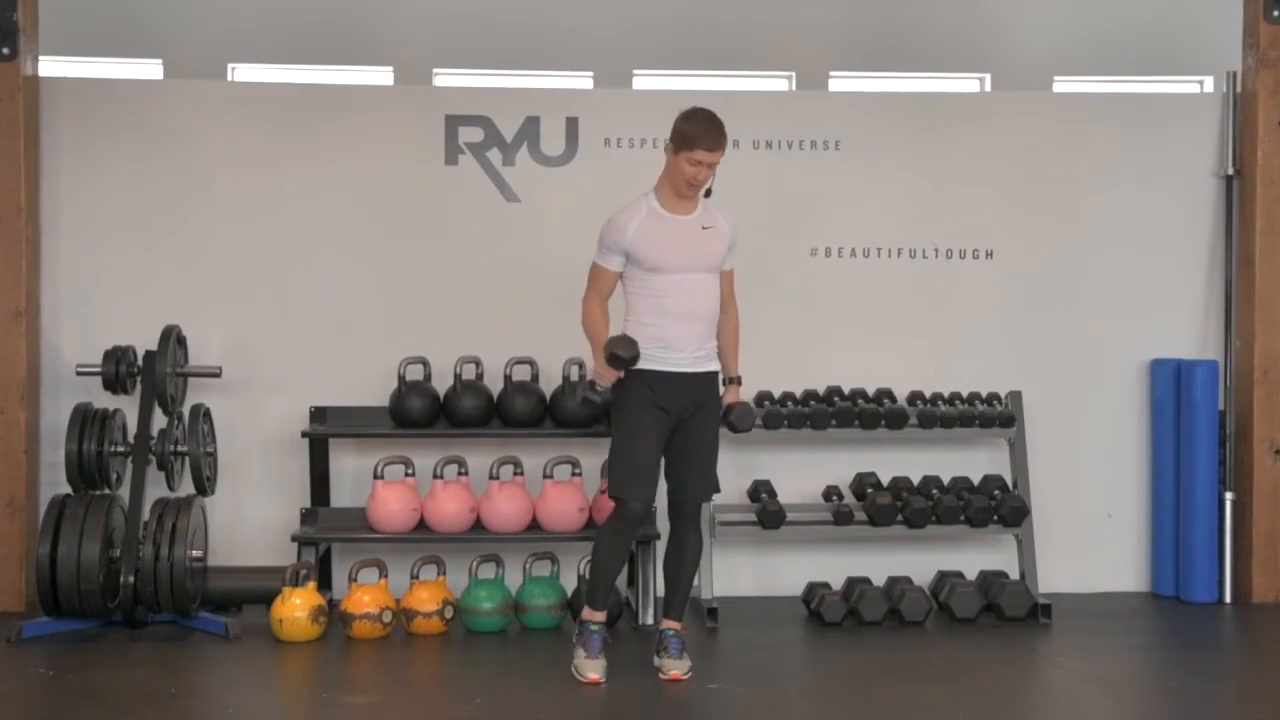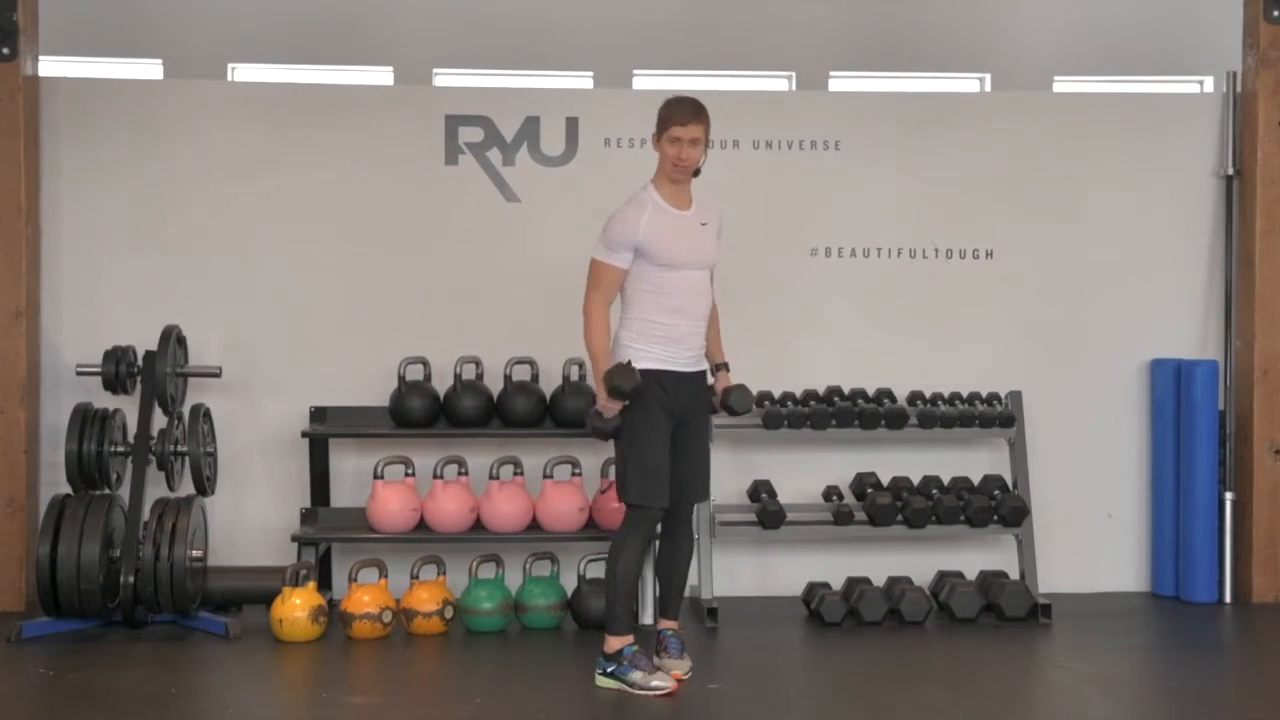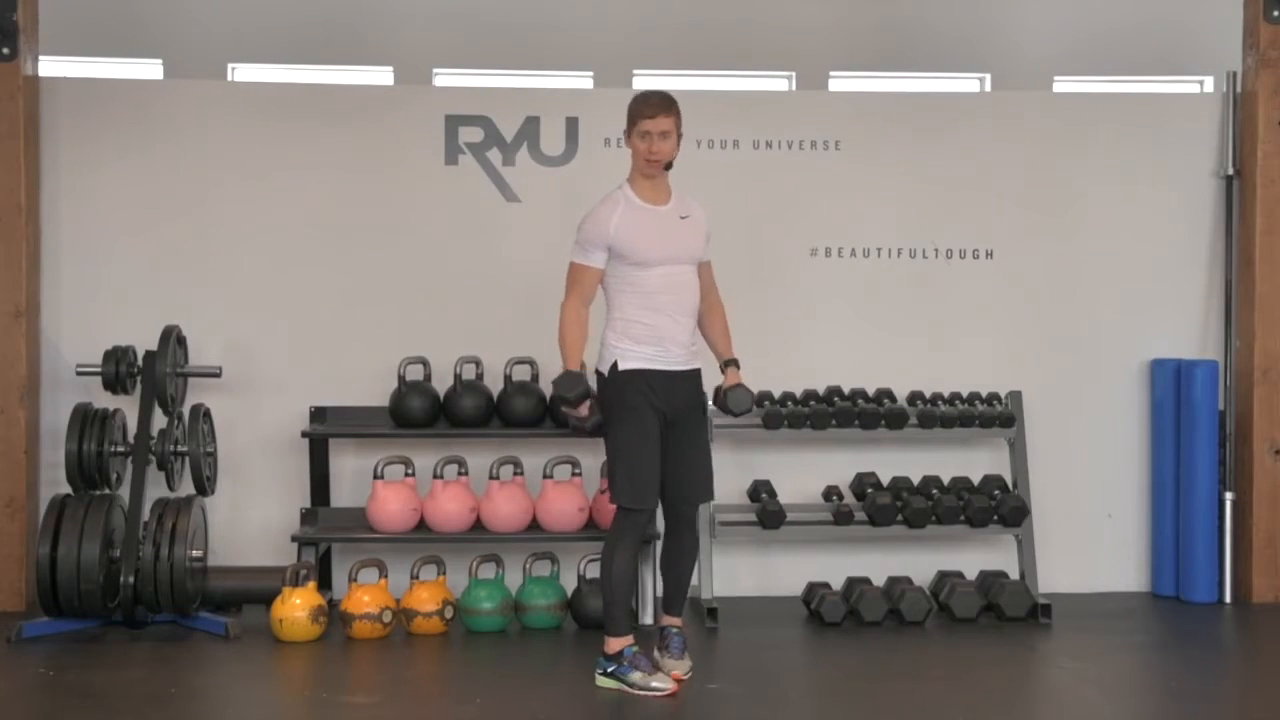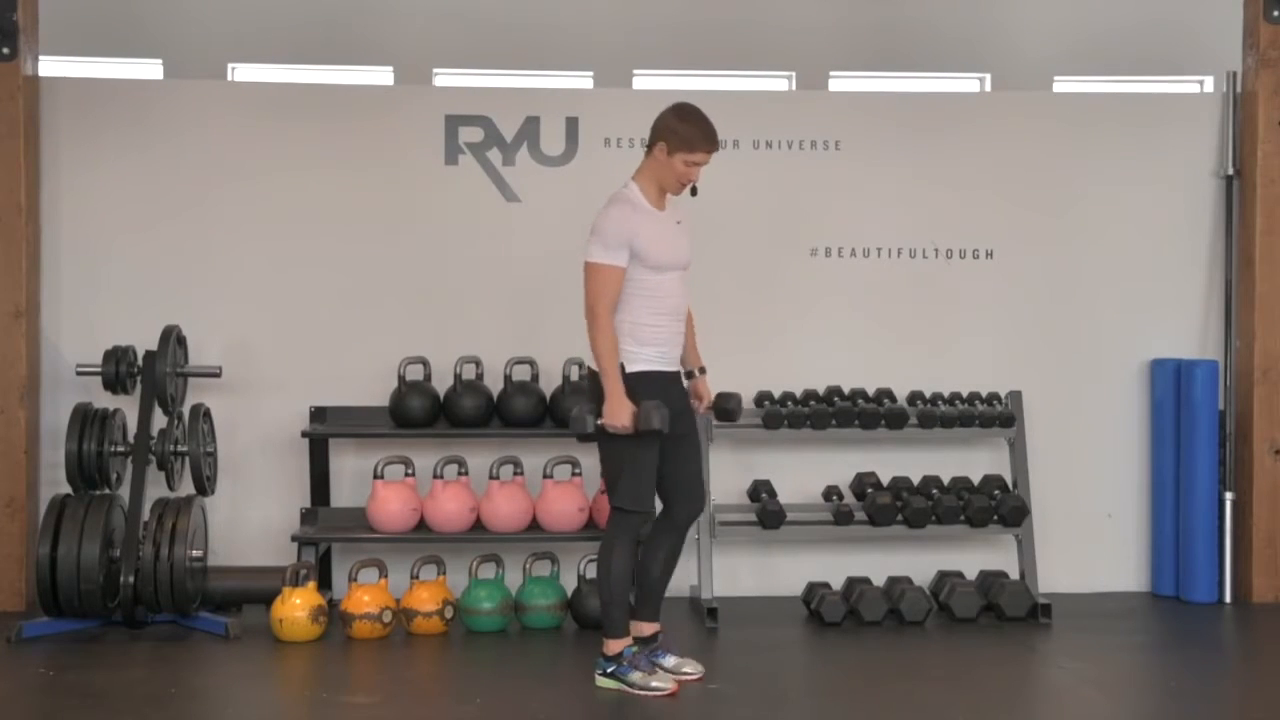
dt=0.5s
person 1, frame 1
left shoulder: (722, 227)
right shoulder: (628, 223)
right elbow: (595, 298)
left wrist: (732, 378)
right wrist: (602, 355)
left hip: (700, 383)
right hip: (644, 380)
left knee: (688, 510)
right knee: (633, 503)
left ankle: (670, 631)
right ankle: (591, 622)
person 1, frame 2
left shoulder: (707, 219)
right shoulder: (632, 216)
right elbow: (596, 301)
left wrist: (719, 365)
right wrist: (603, 377)
left hip: (691, 380)
right hip: (644, 379)
left knee: (682, 511)
right knee: (645, 511)
left ankle: (668, 629)
right ankle: (615, 651)
person 1, frame 3
left shoulder: (694, 216)
right shoulder: (607, 217)
right elbow: (576, 304)
left wrist: (729, 362)
right wrist: (573, 378)
left hip: (685, 380)
right hip: (631, 379)
left knee: (684, 511)
right knee: (634, 514)
left ankle: (671, 627)
right ankle: (615, 653)
person 1, frame 4
left shoulder: (673, 217)
right shoulder: (620, 216)
right elbow: (600, 311)
left wrist: (697, 372)
right wrist: (614, 391)
left hip: (668, 383)
right hip: (631, 383)
left knee: (685, 505)
right knee: (631, 516)
left ankle: (645, 632)
right ankle: (614, 654)
